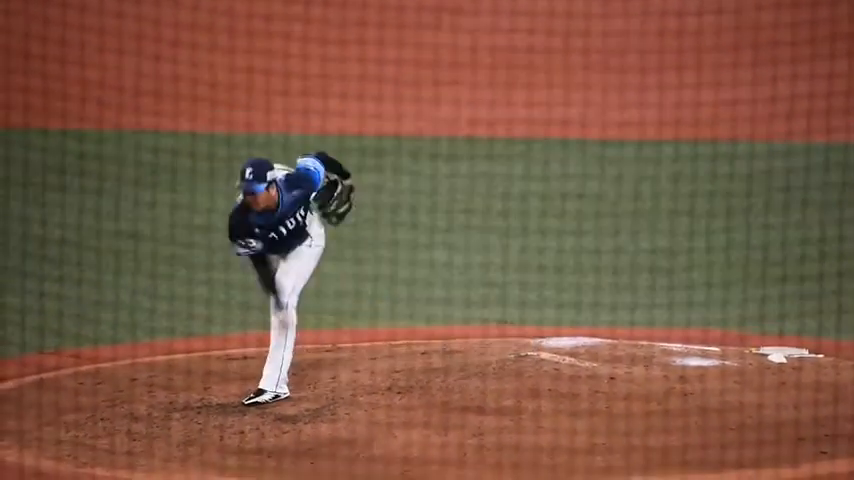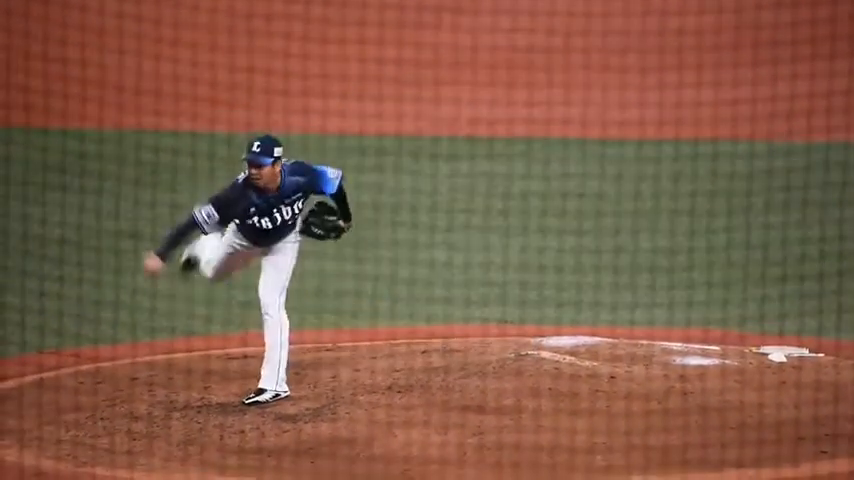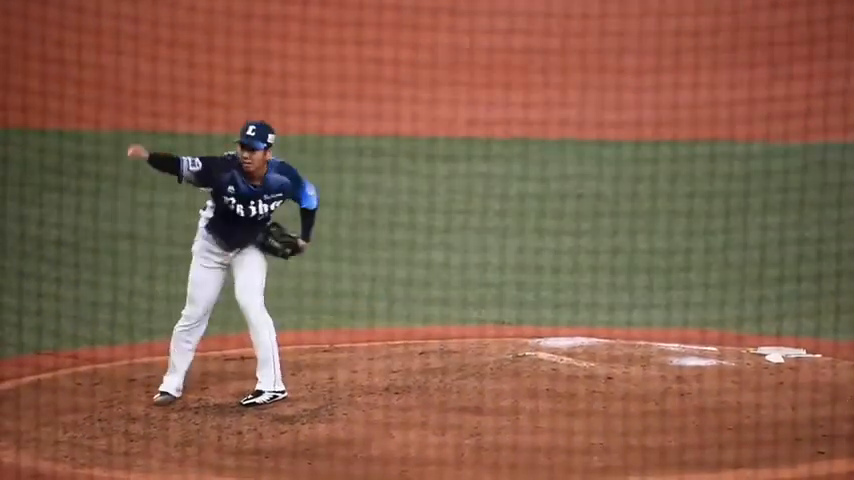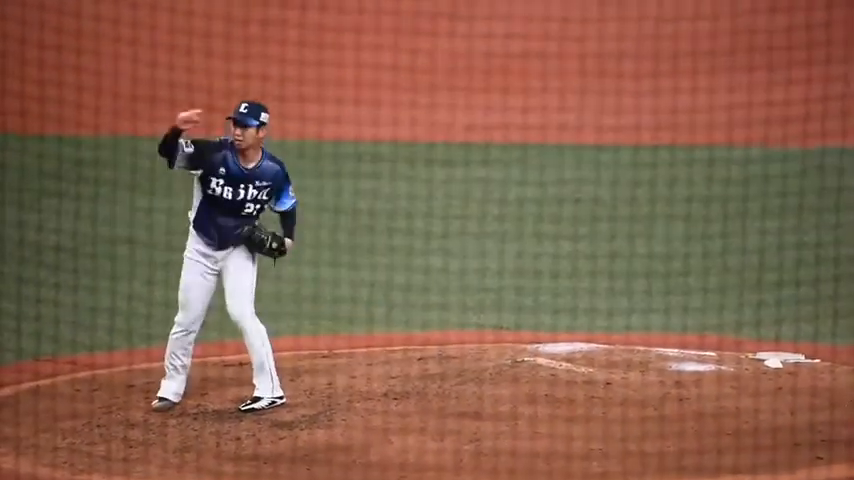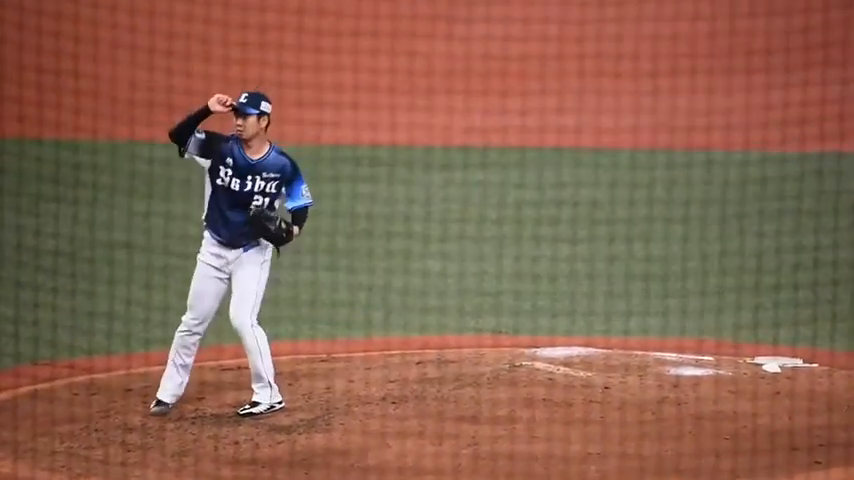
dt=0.2s
person 1, frame 1
left shoulder: (299, 183)
right shoulder: (241, 220)
left elbow: (319, 158)
right elbow: (260, 262)
left wrist: (345, 183)
right wrist: (277, 298)
left hip: (306, 243)
right hip: (273, 248)
left knee: (284, 307)
left ankle: (273, 385)
person 1, frame 2
left shoulder: (302, 177)
right shoulder: (240, 191)
left elbow: (335, 179)
right elbow: (195, 221)
left wrist: (345, 218)
right wrist: (161, 254)
left hip: (282, 243)
right hip: (243, 239)
left knee: (271, 304)
right knee: (208, 266)
left ankle: (274, 384)
right ankle: (197, 256)
person 1, frame 3
left shoulder: (284, 177)
right shoulder: (223, 169)
left elbow: (308, 199)
right elbow: (178, 166)
left wrist: (304, 237)
right wrist: (148, 155)
left hip: (250, 247)
right hip: (212, 245)
left knee: (252, 307)
right knee: (194, 315)
left ankle: (272, 385)
right ankle: (172, 384)
person 1, frame 4
left shoulder: (274, 171)
right shoulder: (213, 153)
left elbow: (287, 206)
right elbow: (167, 151)
left wrist: (288, 237)
right wrist: (177, 129)
left hip: (239, 251)
right hip: (201, 249)
left knee: (242, 314)
right knee: (186, 322)
left ankle: (270, 390)
right ankle: (171, 389)
person 1, frame 5
left shoulder: (283, 165)
right shoulder: (220, 146)
left elbow: (302, 203)
right elbow: (177, 135)
left wrist: (294, 227)
right wrist: (206, 111)
left hip: (253, 253)
right hip: (214, 250)
left knee: (243, 320)
right knee: (193, 322)
left ankle: (269, 395)
right ankle: (169, 392)
